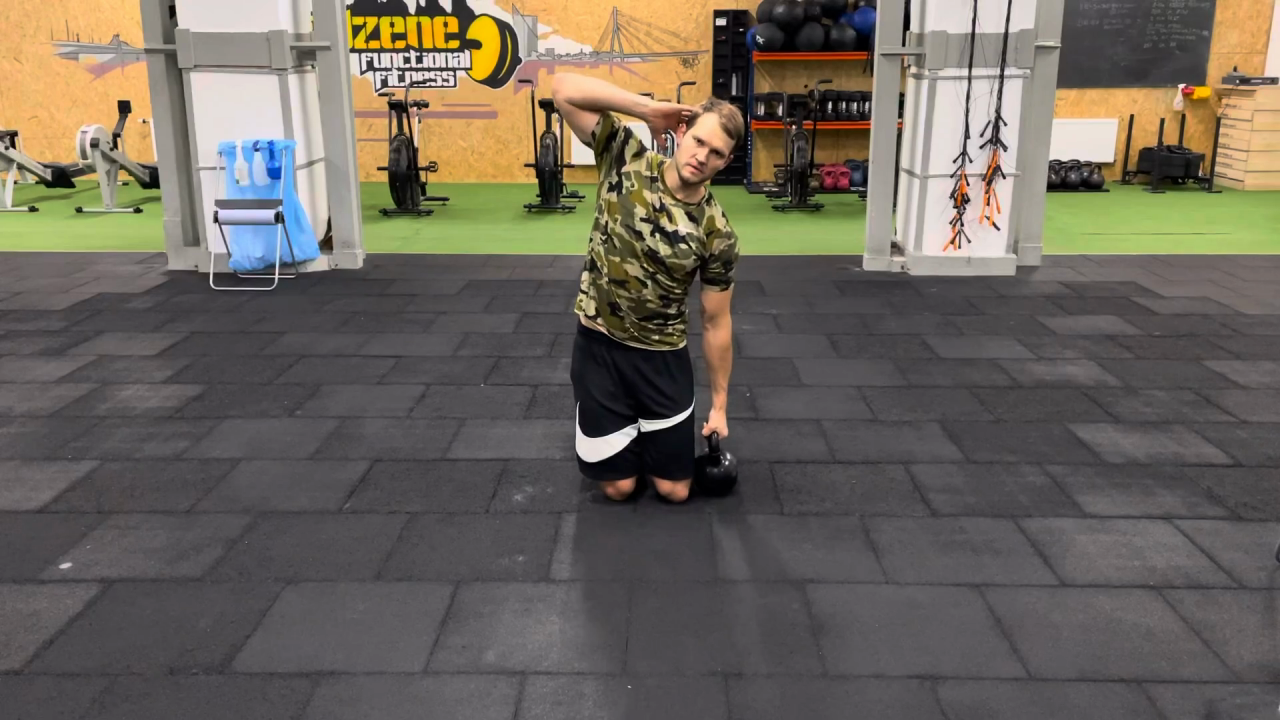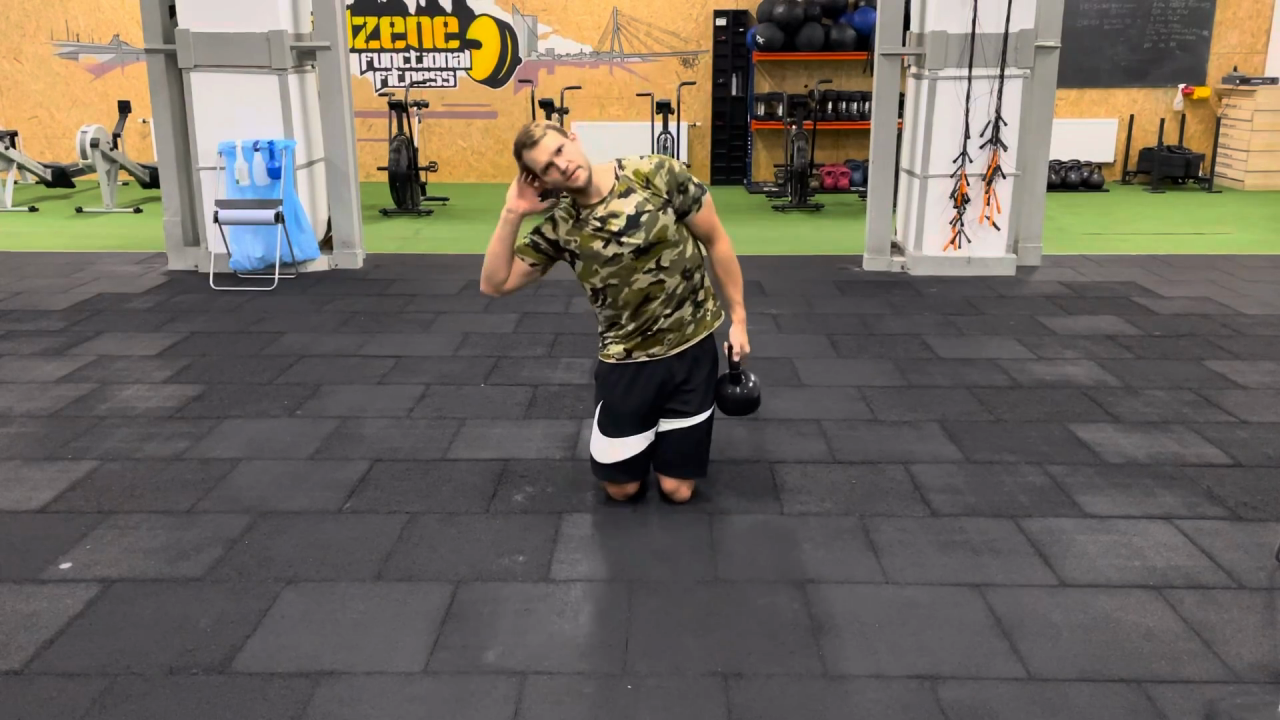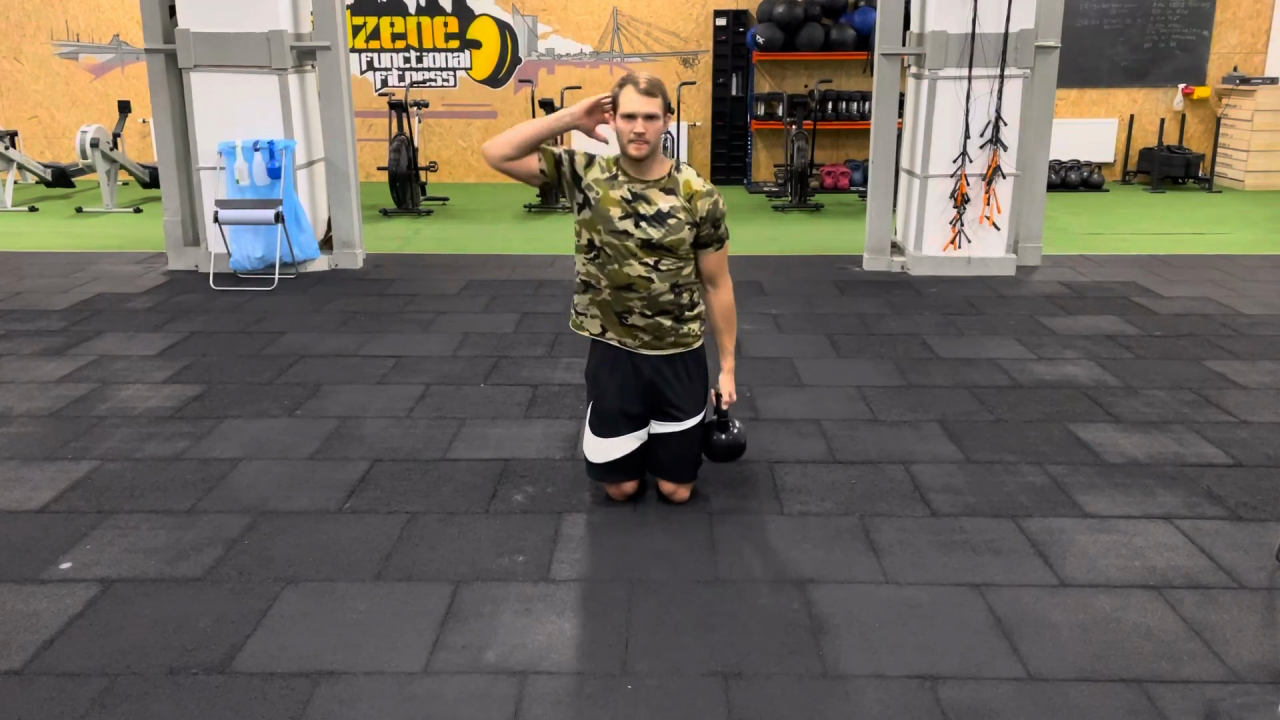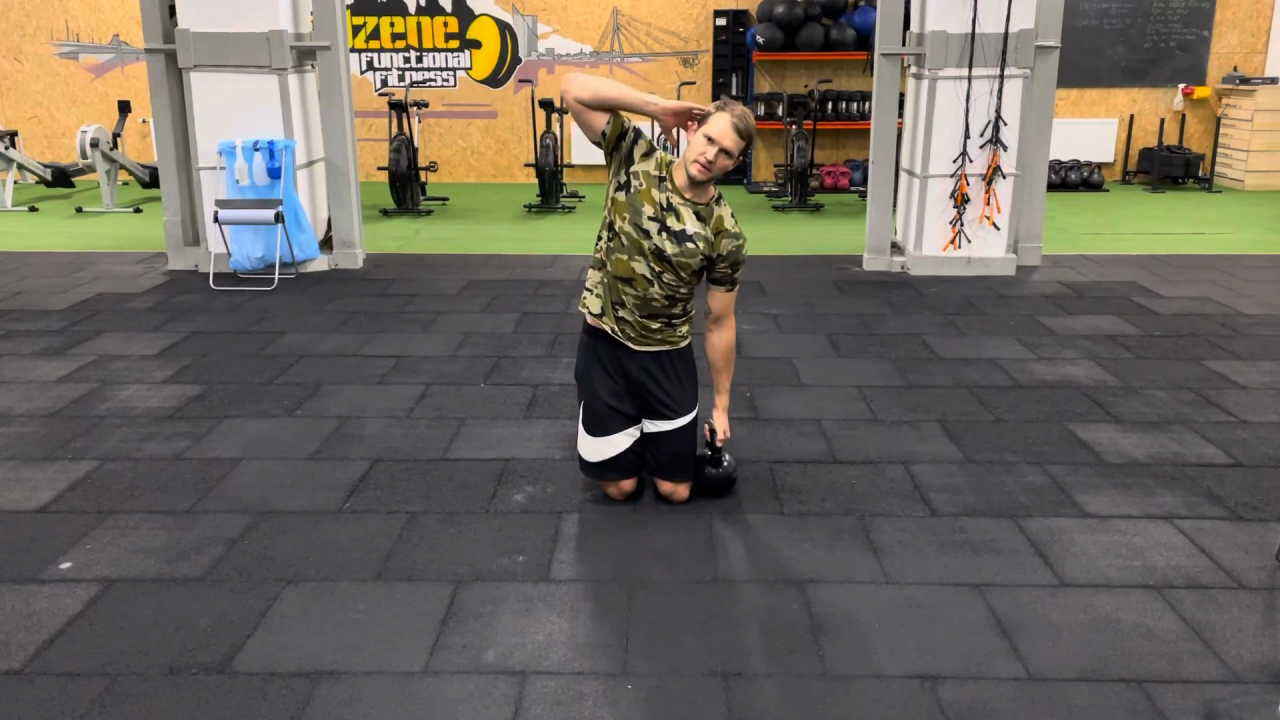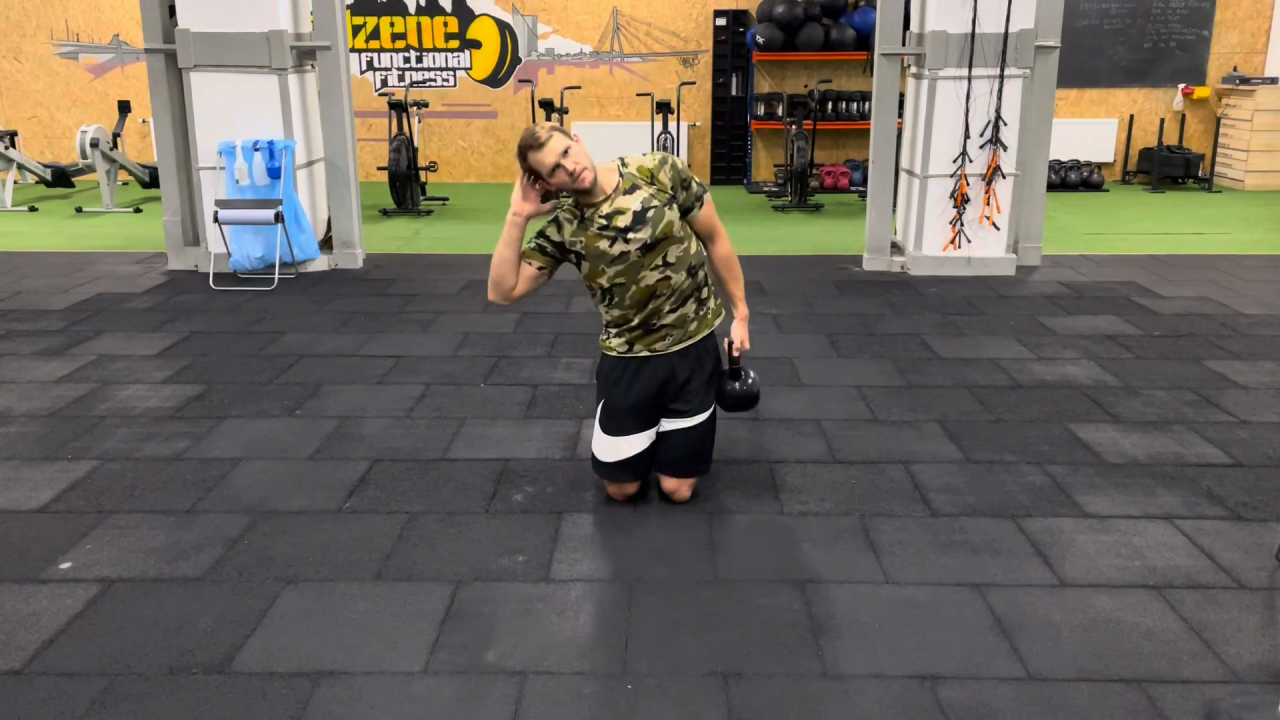
dt=1s
person 1, frame 1
left shoulder: (717, 235)
right shoulder: (625, 160)
left elbow: (716, 323)
right elbow: (563, 88)
left wrist: (719, 404)
right wrist: (648, 109)
left hip: (662, 355)
right hip: (599, 344)
left knee: (675, 490)
right knee: (618, 487)
left ankle: (650, 432)
right ankle: (627, 431)
person 1, frame 2
left shoulder: (658, 175)
right shoulder: (558, 226)
left elbow: (716, 241)
right elbow: (494, 284)
left wrist: (737, 316)
right wrist: (512, 213)
left hip: (691, 348)
right hip: (625, 359)
left knee: (677, 489)
right knee: (621, 488)
left ankle: (668, 437)
right ankle: (642, 432)
person 1, frame 3
left shoulder: (699, 196)
right shoulder: (584, 173)
left elbow: (717, 285)
right elbow: (495, 153)
left wrist: (728, 366)
right wrist: (570, 118)
left hip: (679, 355)
right hip: (612, 352)
left knee: (676, 490)
right knee: (620, 487)
left ankle: (662, 434)
right ankle: (636, 432)
person 1, frame 4
left shoulder: (725, 234)
right shoulder: (635, 158)
left elbow: (720, 323)
right elbow: (573, 88)
left wrist: (721, 405)
right wrist: (658, 108)
left hip: (666, 354)
right hip: (604, 344)
left knee: (675, 490)
right knee: (619, 487)
left ankle: (652, 431)
right ankle: (627, 428)
person 1, frame 5
left shoulder: (661, 172)
right shoulder: (562, 228)
left elbow: (715, 239)
right elbow: (502, 291)
left wrist: (740, 311)
right wrist: (518, 215)
left hip: (693, 348)
right hip: (627, 358)
left knee: (677, 489)
right knee: (621, 488)
left ankle: (667, 434)
right ankle: (643, 430)
